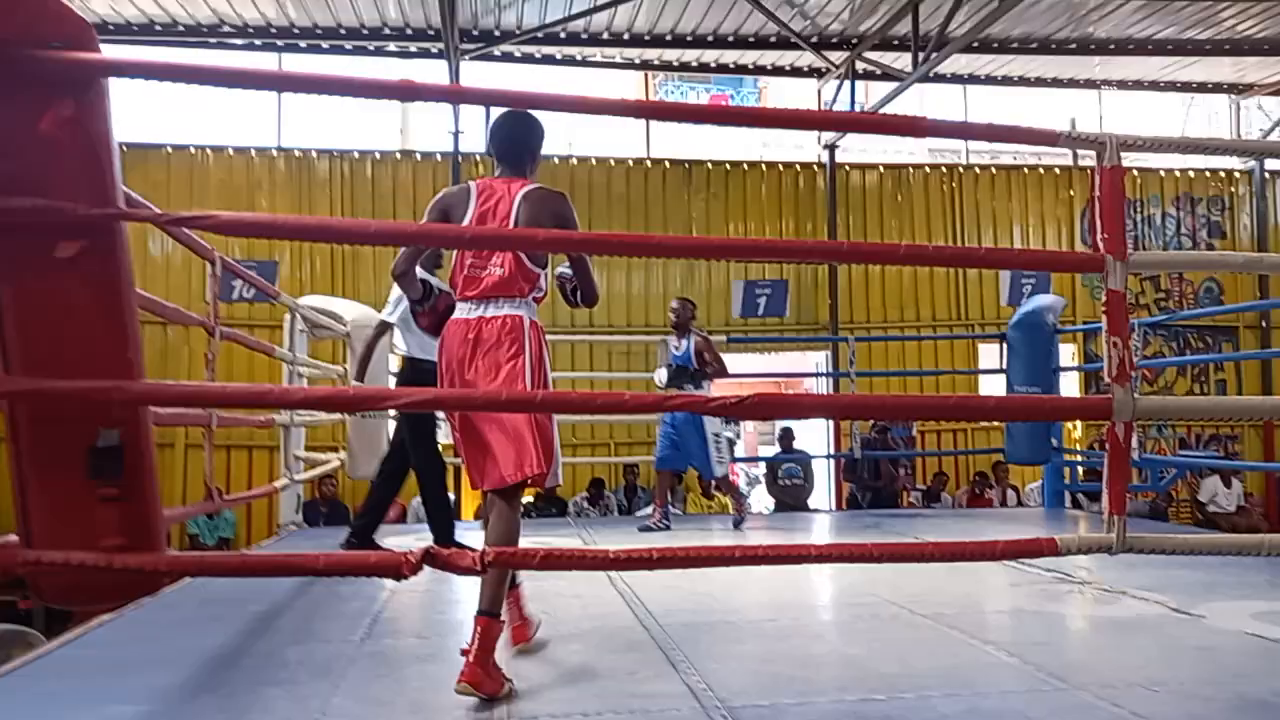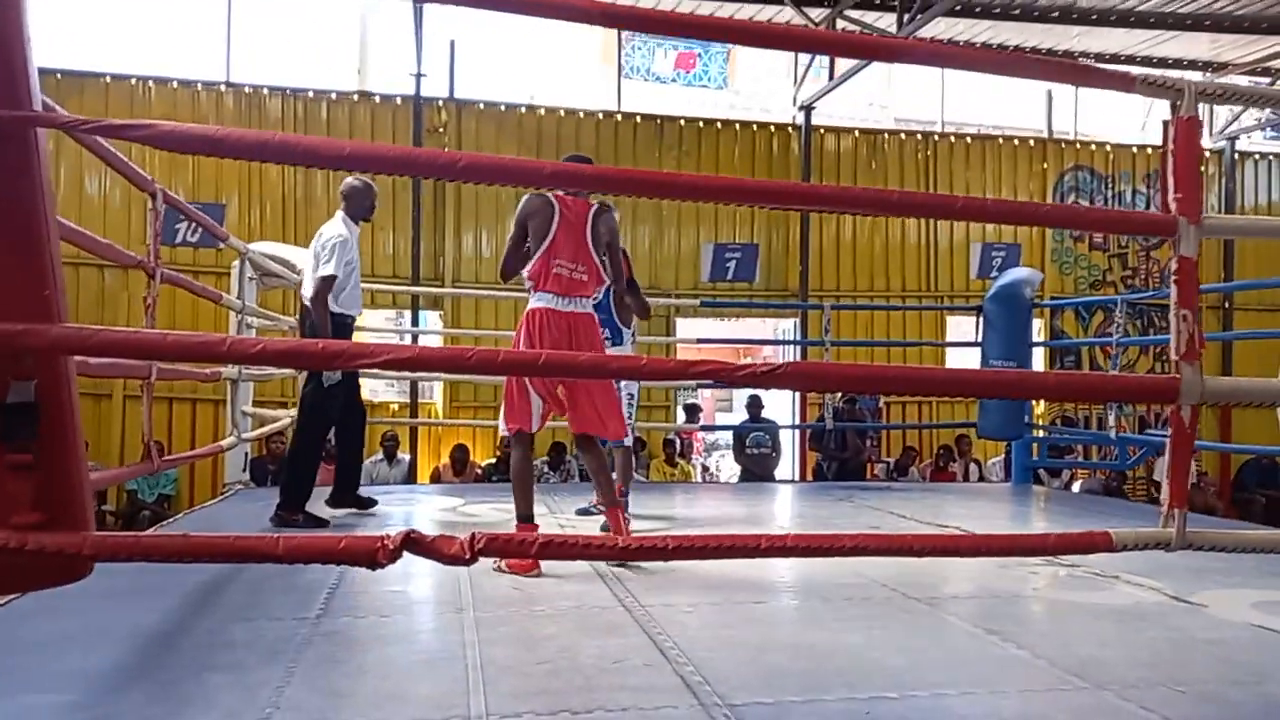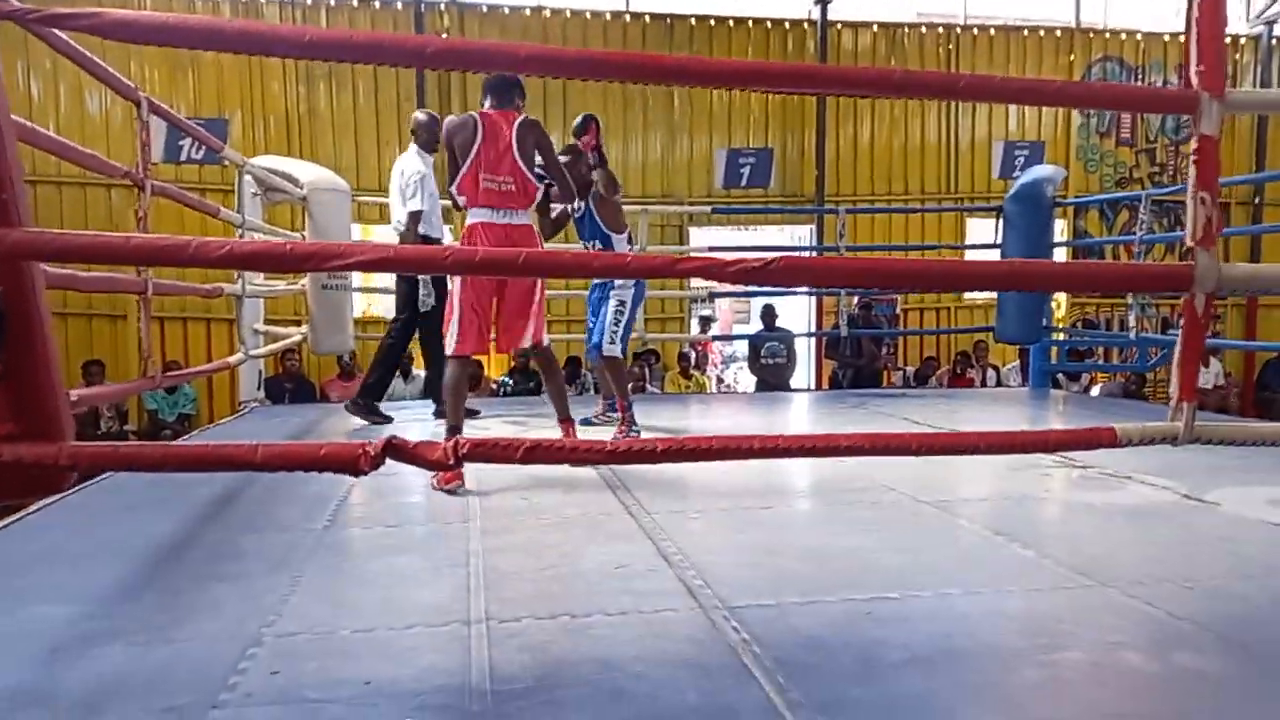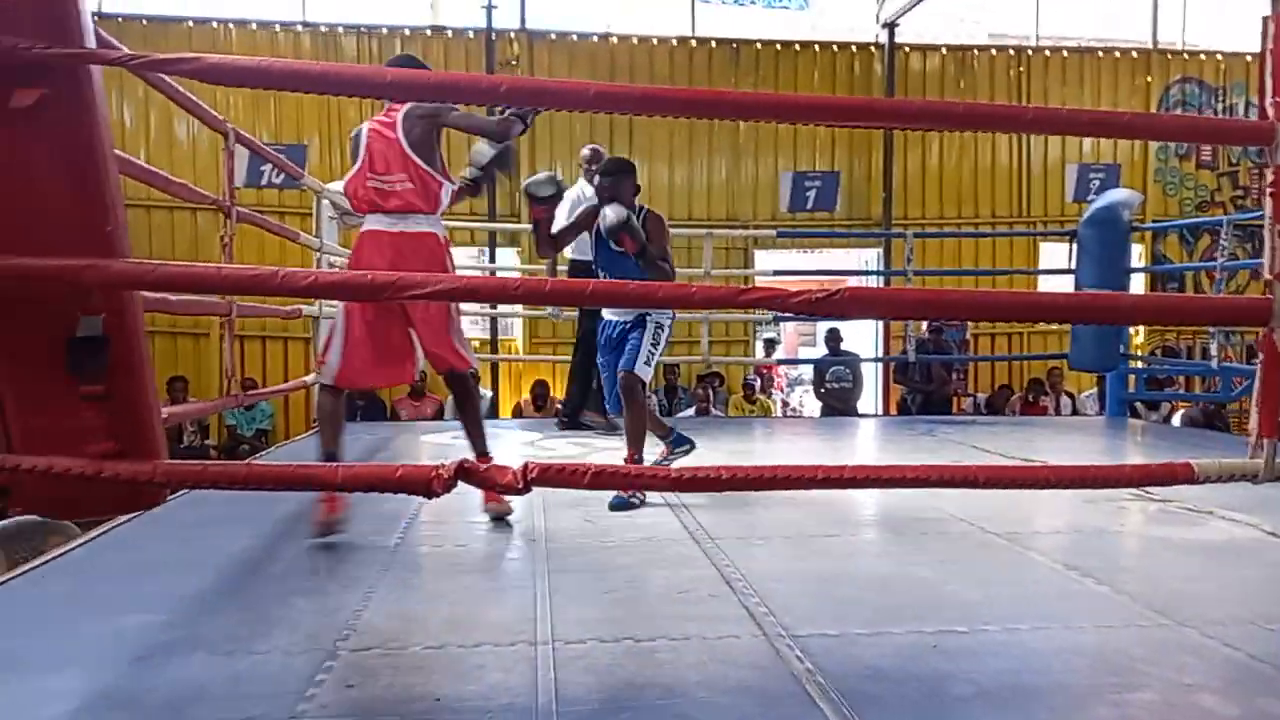
dt=1s
person 1, frame 1
left shoulder: (454, 198)
right shoulder: (549, 202)
left elbow: (401, 272)
right elbow: (586, 297)
left wrist: (433, 306)
right wrist: (562, 280)
left hip: (459, 336)
right hip: (514, 334)
left knee: (494, 483)
right knee: (508, 487)
left ankle: (514, 611)
right ankle: (480, 652)
person 1, frame 2
left shoulder: (535, 204)
right shoulder: (604, 216)
left elbow: (510, 271)
right elbow: (627, 286)
left hip: (541, 322)
right hip: (584, 326)
left knee: (523, 433)
right knee: (587, 436)
right ankle: (617, 524)
person 1, frame 3
left shoulder: (457, 126)
right shoulder: (530, 128)
left elbow: (454, 194)
right elbow: (567, 193)
right wrist: (544, 191)
left hip: (479, 237)
right hip: (523, 238)
left knee: (460, 349)
right knee: (536, 345)
right ankle: (570, 434)
person 1, frame 4
left shoulder: (360, 134)
right shoulder: (418, 118)
right elbow: (501, 125)
left wrist: (466, 181)
right wrist: (509, 124)
left hip: (375, 247)
right hip: (425, 247)
left knee: (336, 378)
right knee: (457, 372)
left ankle: (331, 494)
right ankle: (490, 484)
person 2, frame 1
left shoulder: (434, 289)
right elbow: (377, 334)
right wrist: (358, 381)
left hip: (428, 375)
right hip: (416, 376)
left knee: (398, 460)
right knee: (427, 461)
left ankle: (360, 534)
right ankle: (444, 537)
person 2, frame 2
left shoulder: (345, 234)
right shoulder: (338, 235)
right elbow: (318, 296)
left hip: (338, 330)
right hip: (330, 330)
left knee: (351, 416)
right knee: (316, 421)
left ankle: (345, 489)
right ankle: (289, 507)
person 2, frame 3
left shoulder: (410, 162)
right shoulder: (417, 168)
right elbow: (412, 224)
left hip: (418, 248)
right hip: (420, 248)
left knee: (411, 327)
right knee: (421, 327)
left ankle: (386, 398)
person 2, frame 4
right shoulder: (573, 197)
left hip: (600, 274)
right hip: (582, 273)
left knee: (586, 346)
left ankle: (572, 414)
right ankle: (591, 409)
person 3, frame 1
left shoulder: (700, 341)
right shoulder: (667, 344)
left elbow: (721, 372)
left wrist: (690, 374)
right wrist: (662, 378)
right hip: (676, 409)
left knee: (712, 464)
right knee: (664, 462)
left ankle: (738, 501)
person 3, frame 2
left shoulder: (619, 289)
left elbow: (645, 312)
left wrist: (627, 276)
left knee: (619, 437)
left ankle: (621, 506)
right ankle: (603, 497)
person 3, frame 3
left shoulder: (604, 193)
left elbow: (611, 192)
left wrist: (596, 153)
left hip: (623, 281)
right hip: (600, 282)
left knee: (608, 346)
right knee: (595, 348)
left ankle: (628, 420)
right ankle: (608, 407)
person 3, frame 4
left shoulder: (653, 223)
right shoulder: (592, 216)
left elbow: (667, 281)
right elbow: (548, 249)
left wrist: (637, 246)
left hip: (649, 316)
right hip: (611, 319)
left knee: (629, 382)
right knee: (622, 393)
right ankle: (673, 439)
